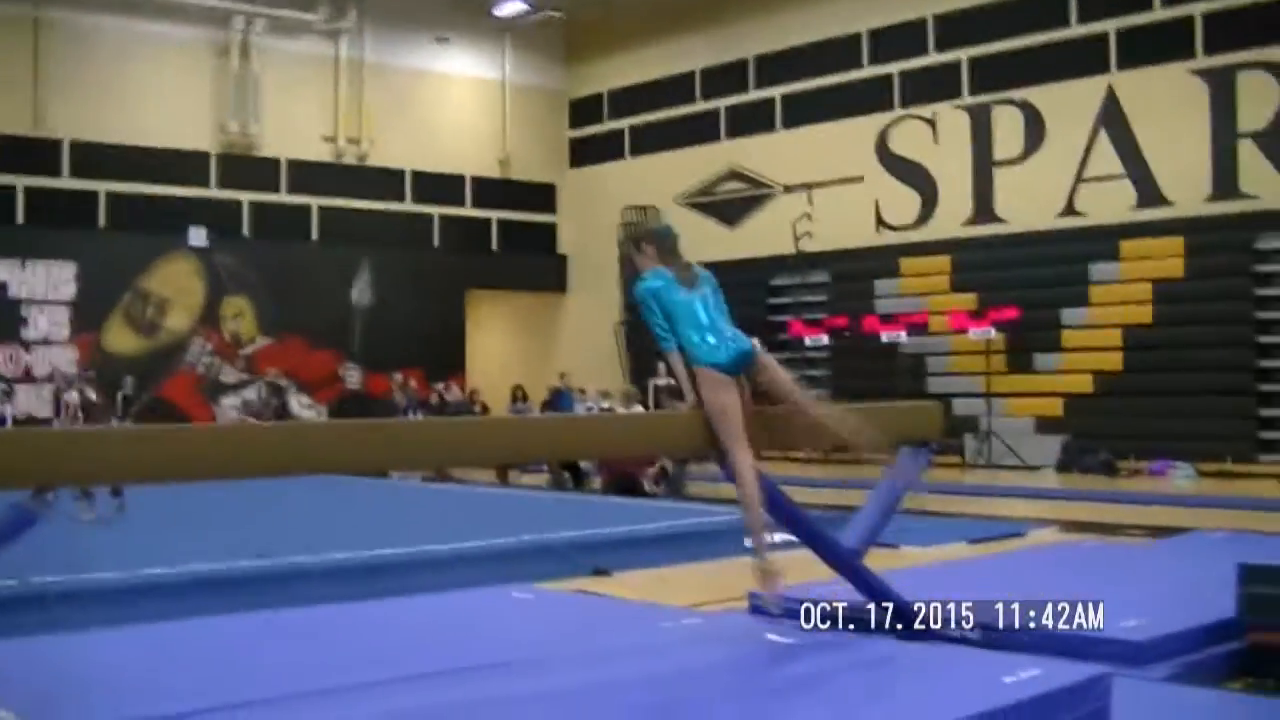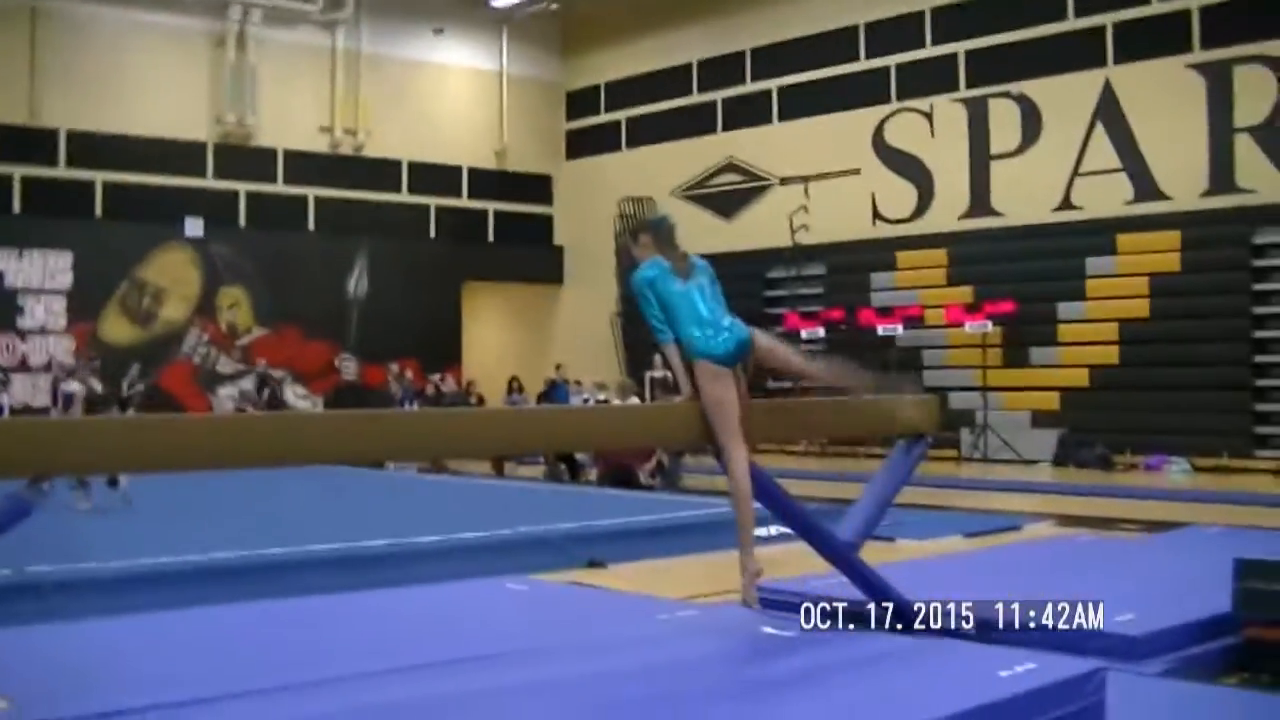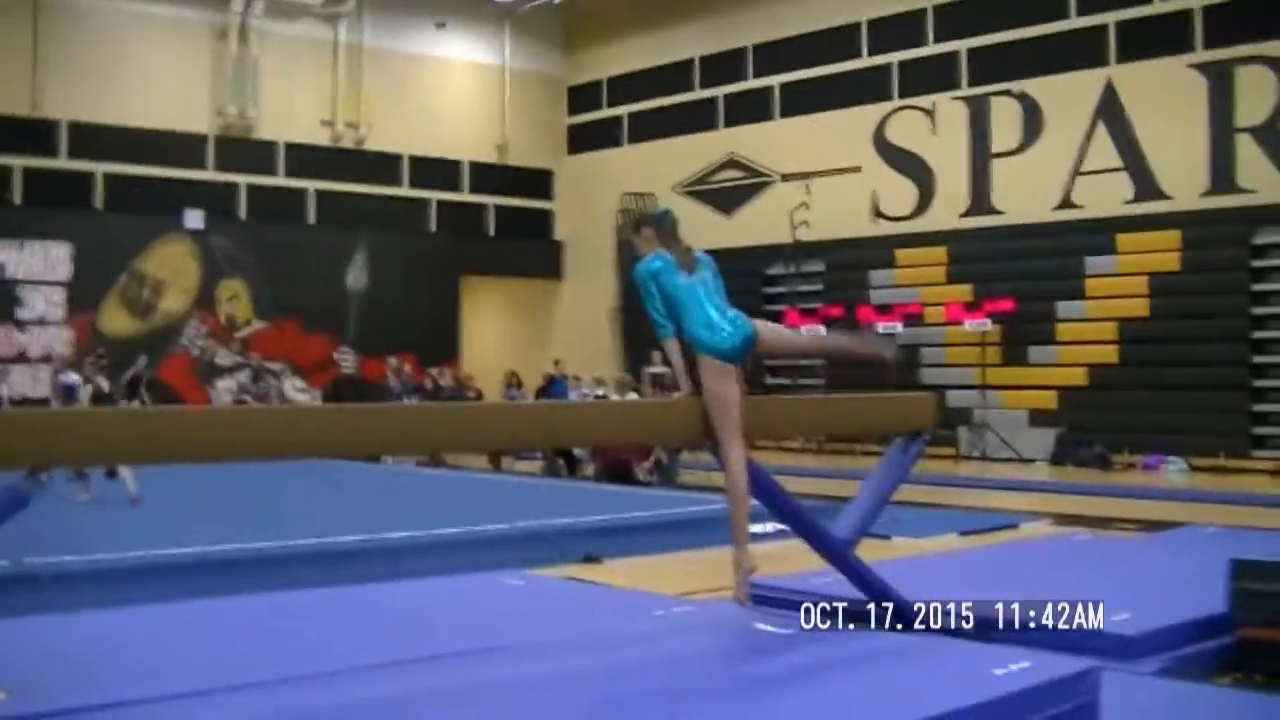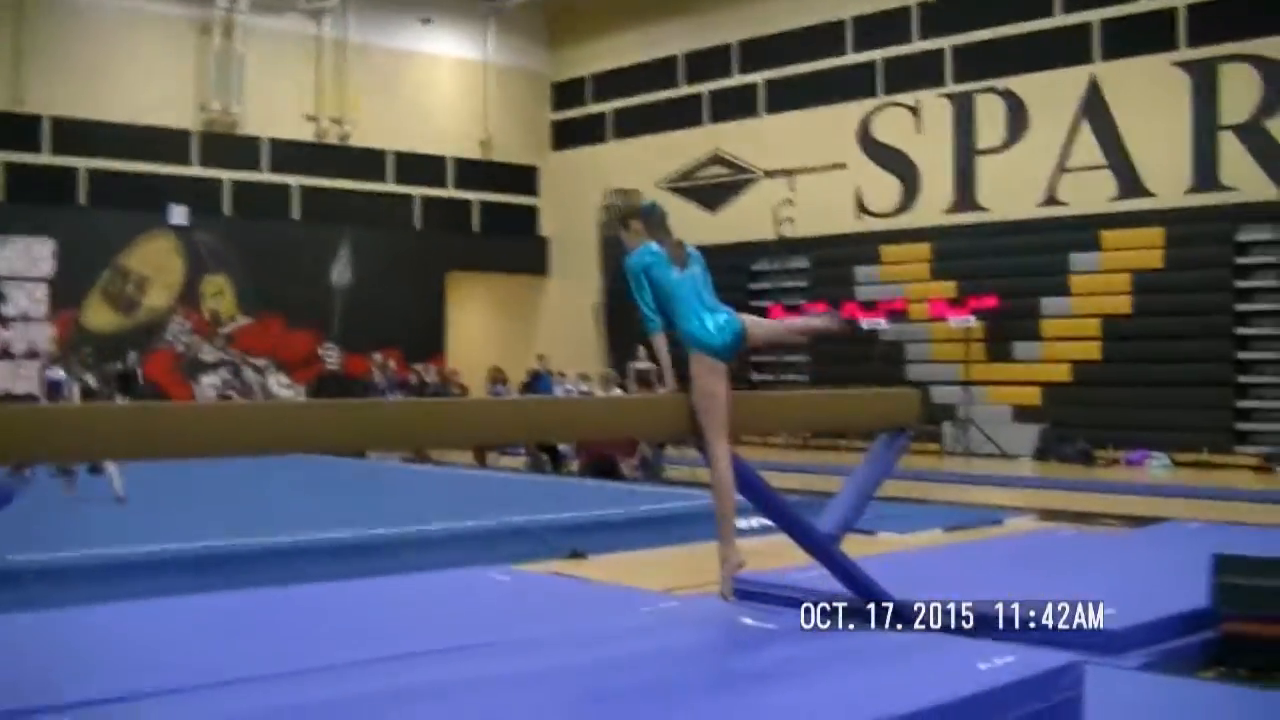
dt=0.1s
person 1, frame 1
left shoulder: (646, 285)
right shoulder: (702, 275)
left elbow: (667, 341)
left wrist: (689, 395)
right wrist: (733, 387)
left hip: (711, 362)
right hip: (743, 347)
left knee: (740, 457)
right knee: (803, 400)
left ankle: (762, 557)
person 1, frame 2
left shoulder: (642, 277)
right shoulder: (699, 266)
left elbow: (664, 333)
left wrist: (685, 388)
right wrist: (733, 379)
left hip: (709, 357)
right hip: (739, 337)
left knee: (734, 455)
right knee: (814, 369)
left ankle: (748, 559)
person 1, frame 3
left shoulder: (646, 269)
right shoulder: (702, 259)
left elbow: (664, 328)
left wrist: (683, 383)
right wrist: (735, 376)
left hip: (714, 348)
right hip: (745, 330)
left knee: (732, 452)
right knee: (813, 341)
left ankle: (741, 554)
right ankle: (869, 346)
person 1, frame 4
left shoulder: (637, 260)
right shoulder: (689, 253)
left elbow: (654, 321)
left wrist: (669, 380)
left hip: (707, 347)
right hip: (733, 326)
left knee: (717, 449)
right knee: (781, 330)
left ankle: (728, 551)
right ankle: (823, 323)
